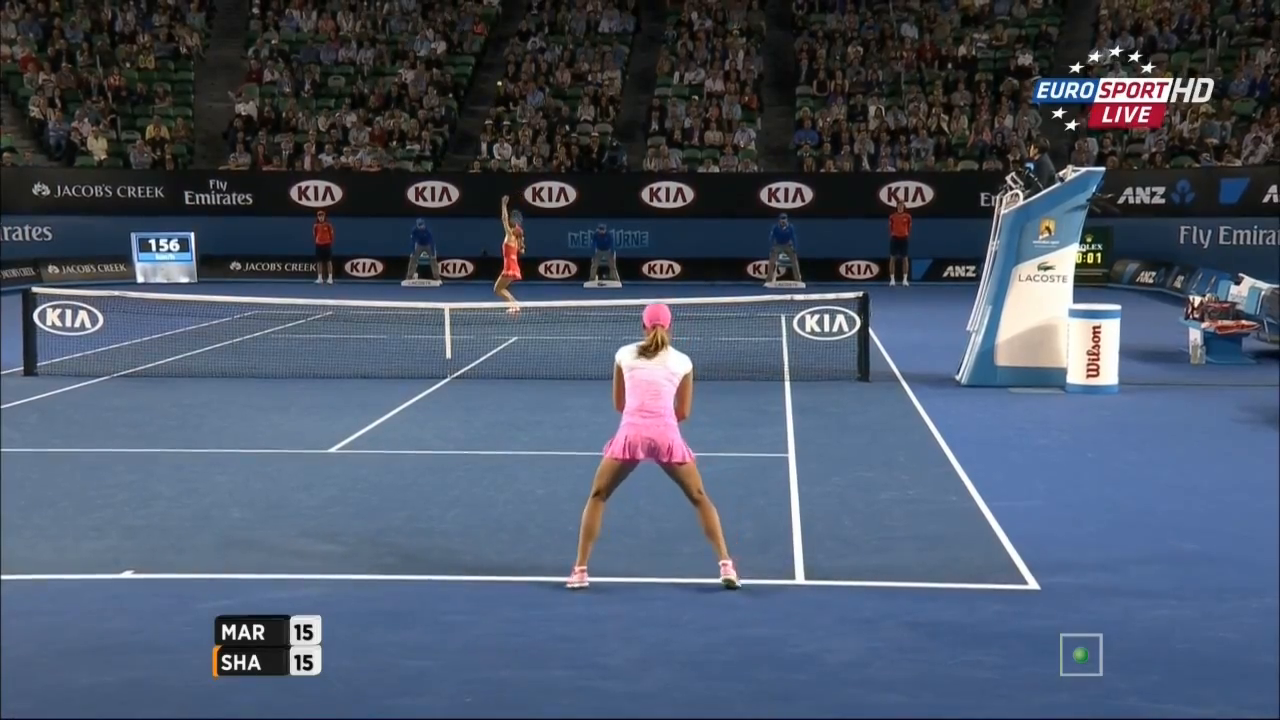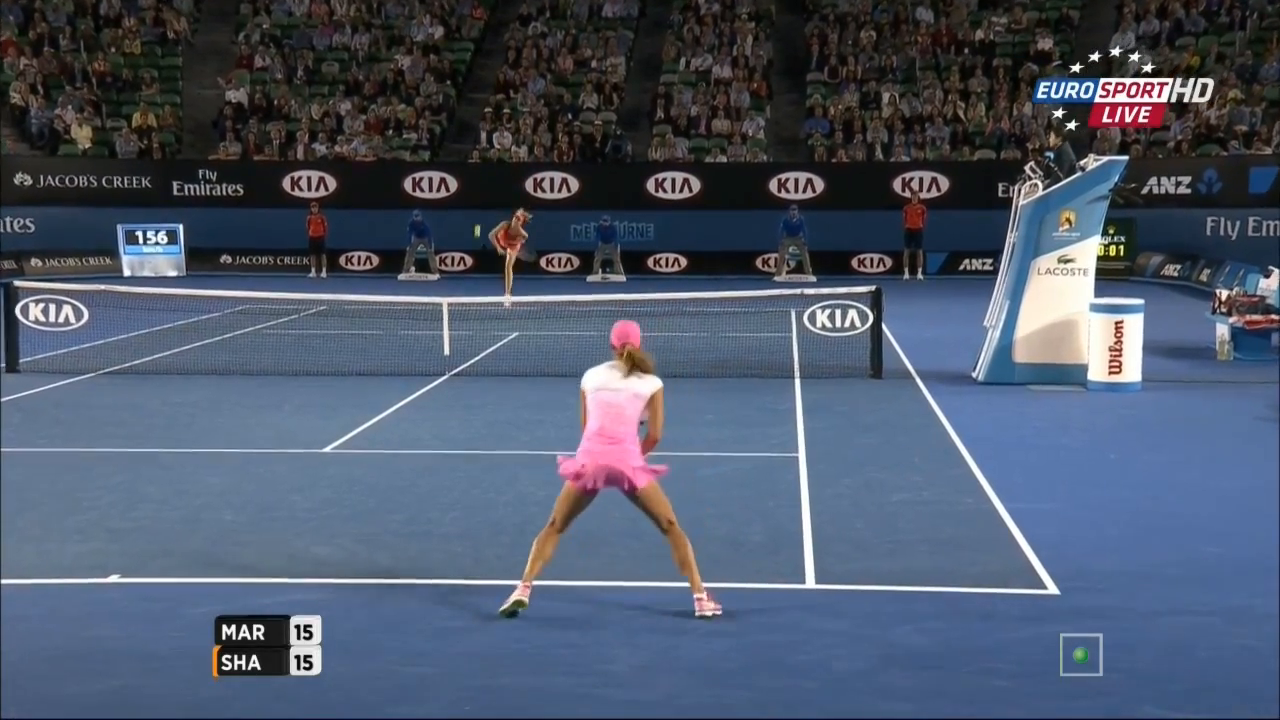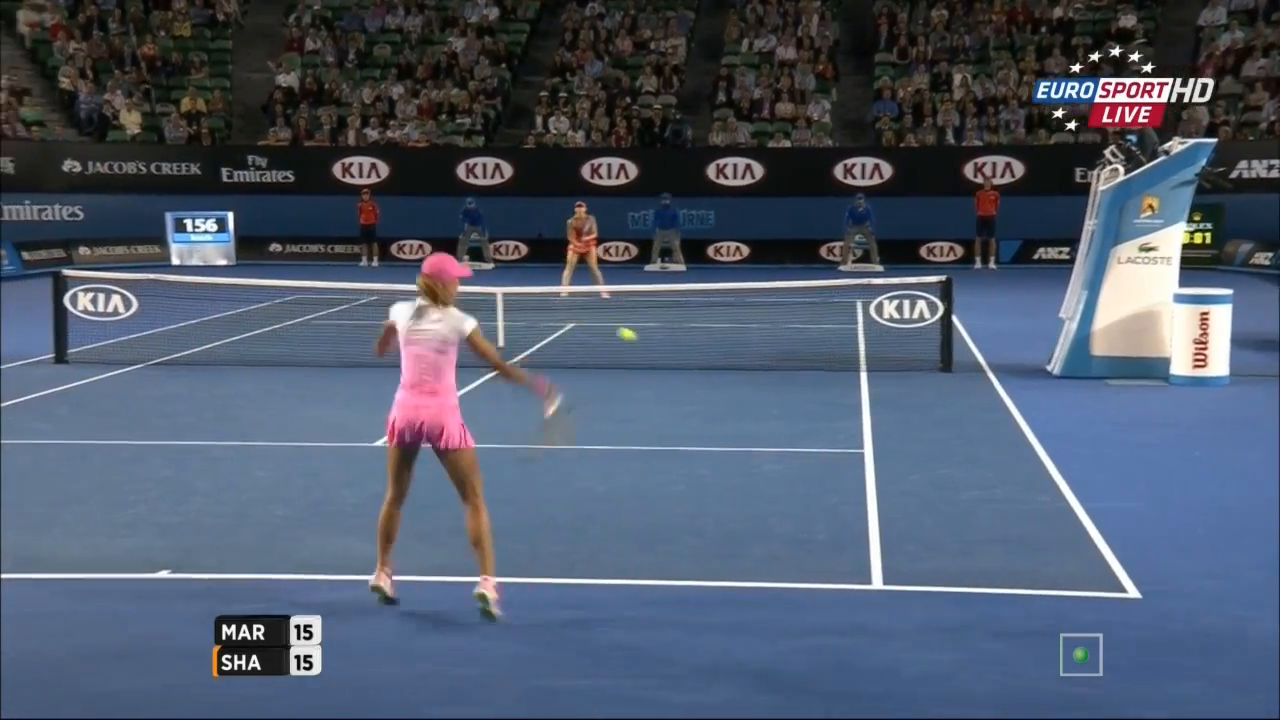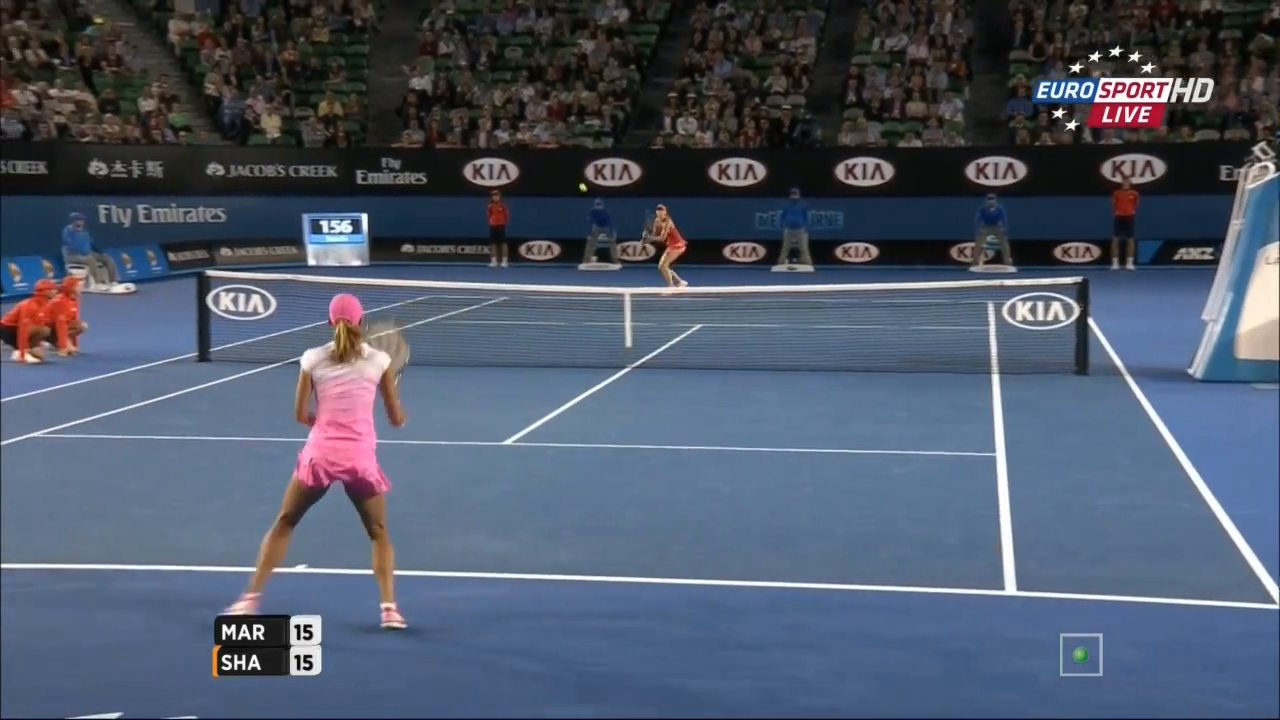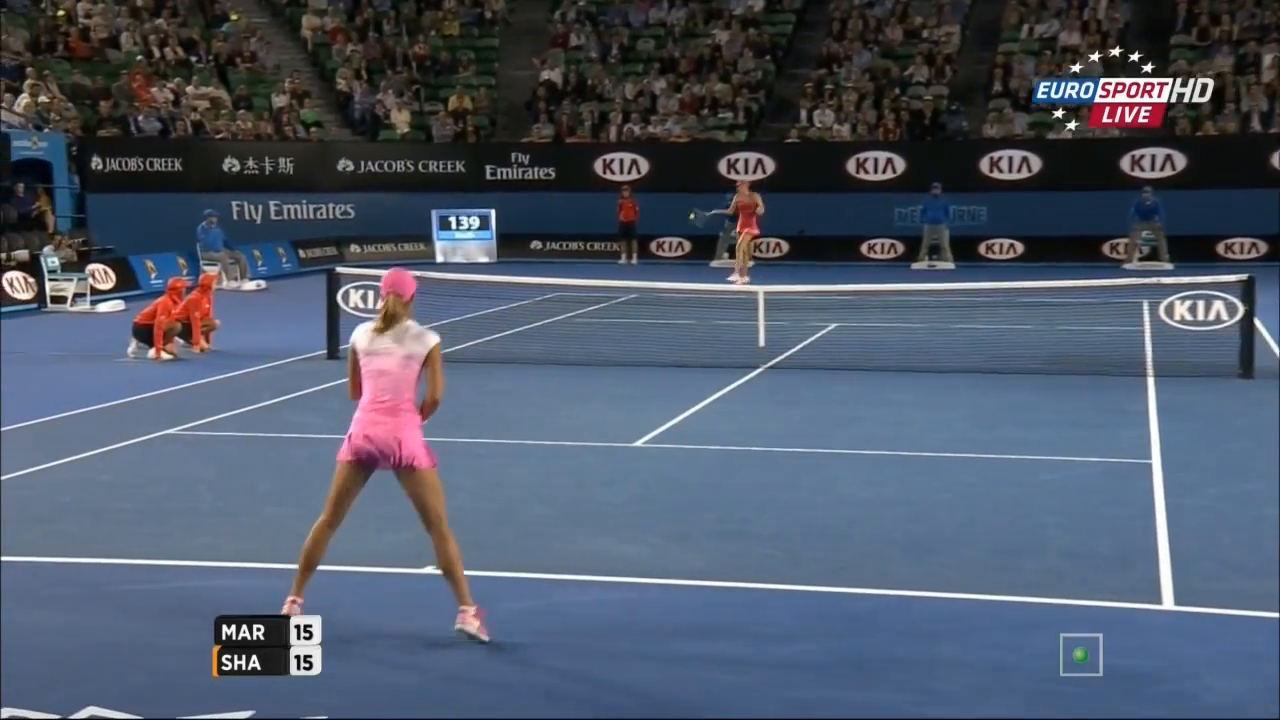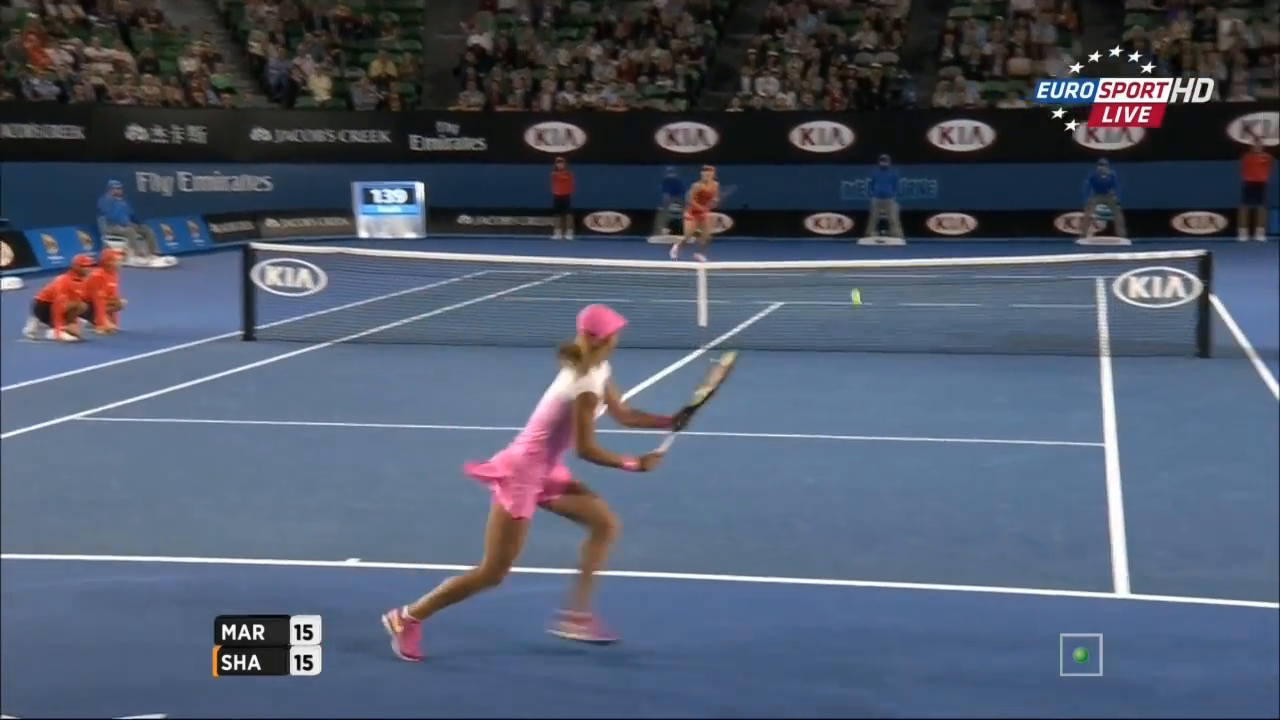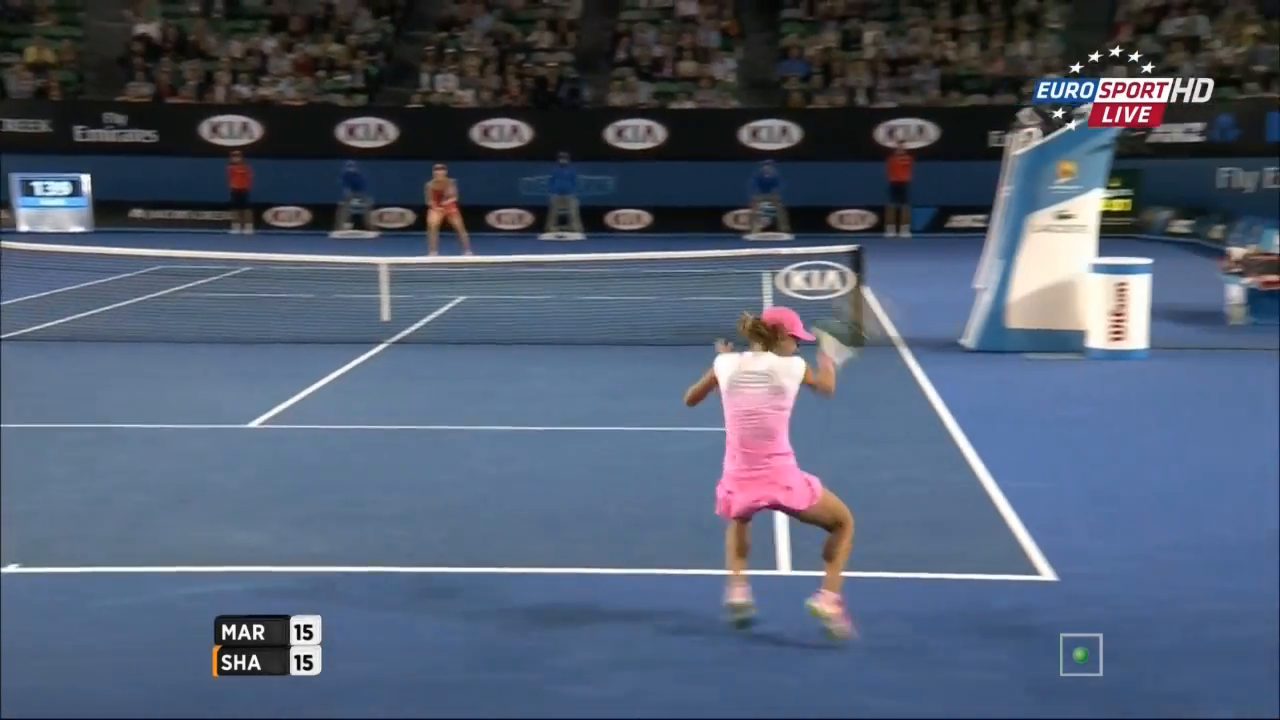
dt=0.7s
person 1, frame 1
left shoulder: (624, 354)
right shoulder: (683, 361)
right elbow: (683, 412)
left hip: (632, 433)
right hip: (667, 434)
left knee: (597, 497)
right knee: (700, 498)
left ankle: (580, 571)
right ankle: (726, 565)
person 1, frame 2
left shoulder: (591, 376)
right shoulder: (652, 382)
right elbow: (655, 436)
left hip: (591, 461)
right hip: (626, 462)
left knee: (554, 529)
right knee: (671, 527)
left ankle: (523, 589)
right ankle: (700, 597)
person 1, frame 3
left shoulder: (401, 312)
right shoulder: (458, 321)
left elbow: (381, 351)
right elbow: (498, 365)
right wrist: (536, 385)
left hip: (405, 411)
right hip: (441, 416)
left knee: (396, 496)
right knee: (474, 502)
left ankle: (382, 574)
right ankle: (487, 582)
person 1, frame 4
left shoulder: (311, 358)
right shoulder: (379, 361)
left elbow: (302, 416)
right elbow: (397, 418)
right wrist: (400, 415)
left hip: (320, 453)
right hip: (359, 457)
left knee: (283, 526)
right knee: (379, 535)
left ankle: (251, 598)
right ankle: (389, 608)
person 1, frame 5
left shoulder: (361, 334)
right shoulder: (427, 339)
left elbow: (355, 392)
right elbow: (434, 398)
left hip: (364, 432)
right hip: (404, 435)
left knee: (329, 520)
right knee: (438, 527)
left ankle: (294, 601)
right ankle: (467, 612)
person 1, frame 6
left shoulder: (591, 371)
right shoulder: (587, 387)
left elbow: (622, 414)
right elbow: (586, 449)
left wrist: (671, 420)
right wrist: (630, 463)
left hip: (541, 472)
right hip: (521, 474)
left knee: (605, 524)
right knee: (492, 573)
left ankle: (576, 615)
right ankle: (406, 620)
person 1, frame 7
left shoulder: (728, 364)
right shoulder: (792, 366)
left elbow: (690, 399)
right elbow: (828, 387)
right wrist: (827, 361)
left hip: (738, 481)
right hip: (781, 479)
left knee: (738, 526)
right knee: (843, 522)
left ankle: (738, 589)
right ankle: (828, 598)
